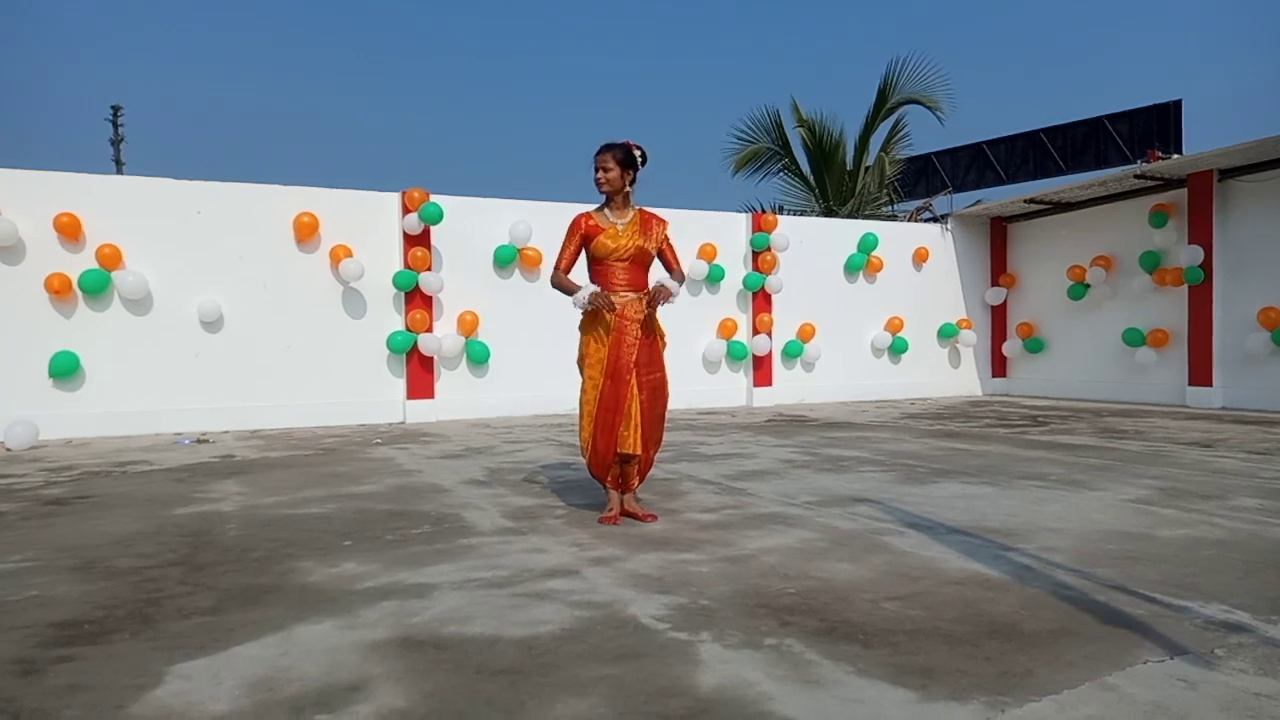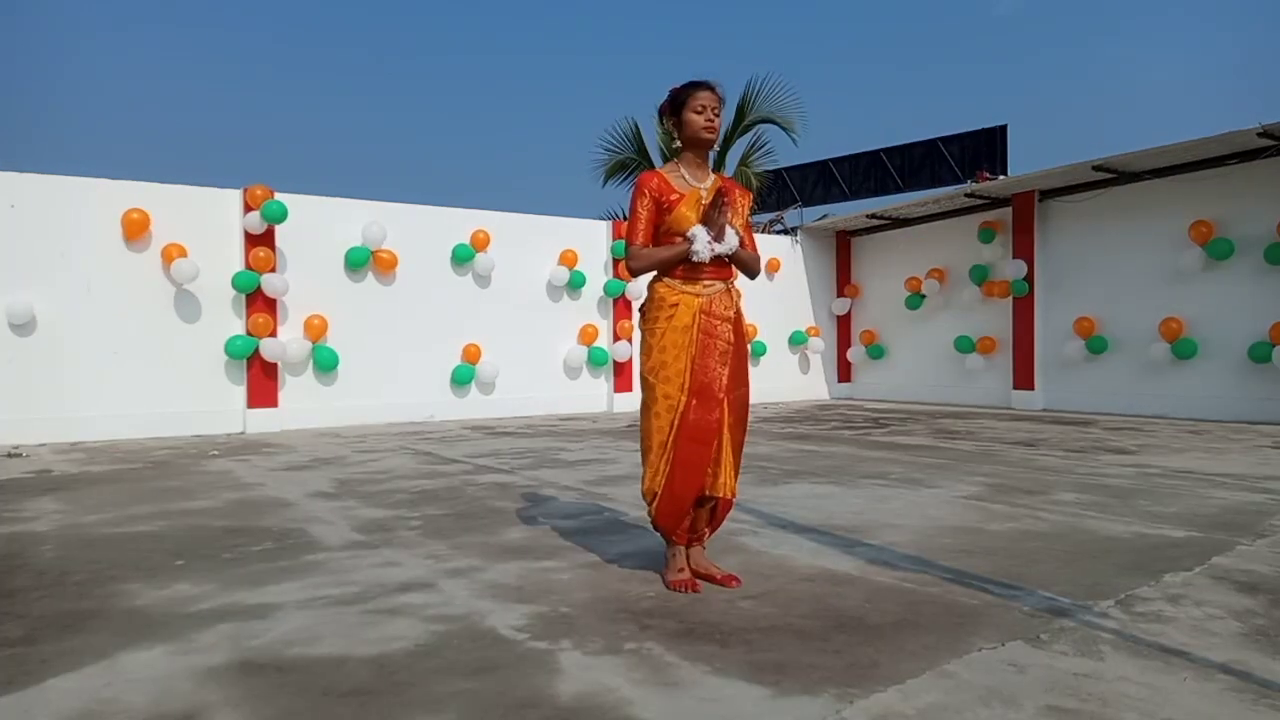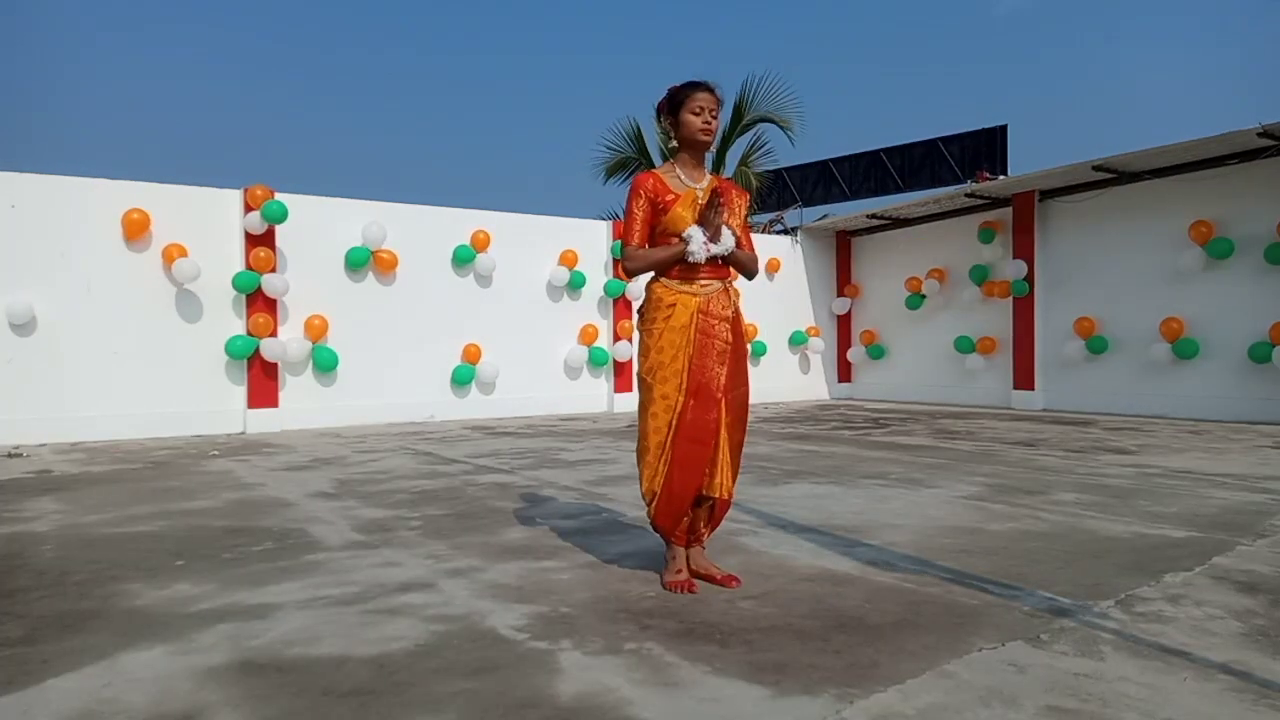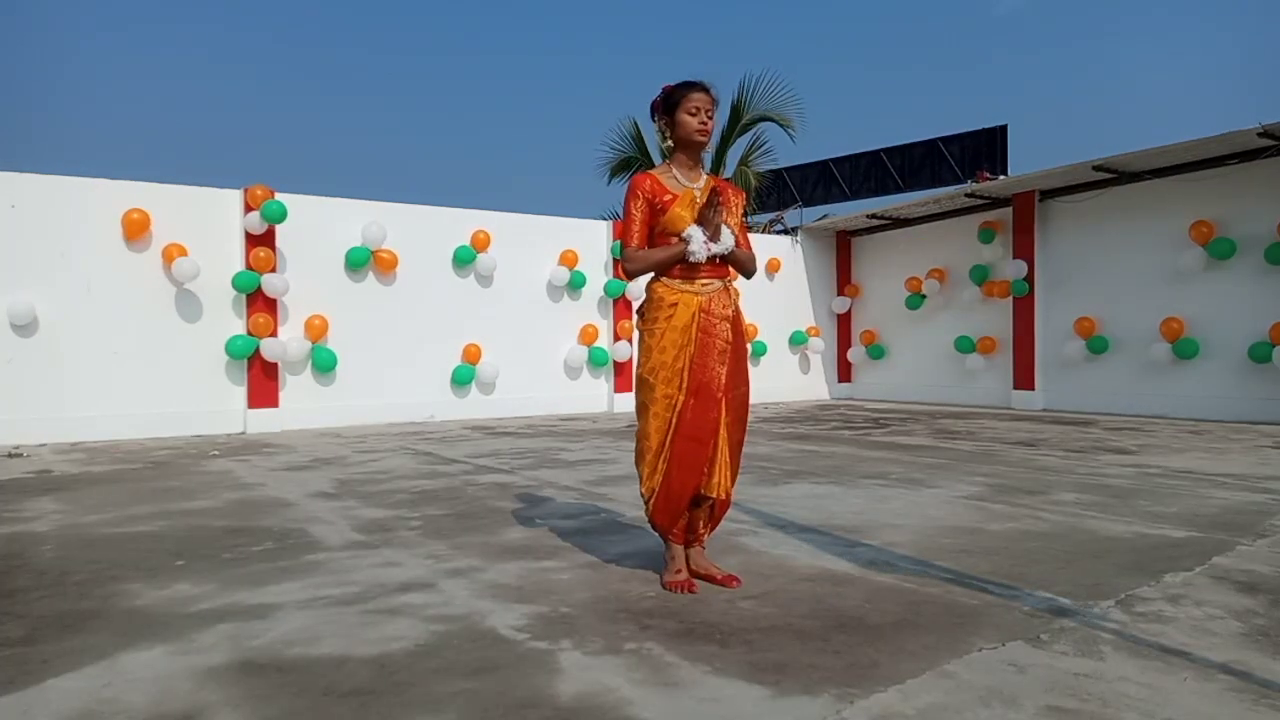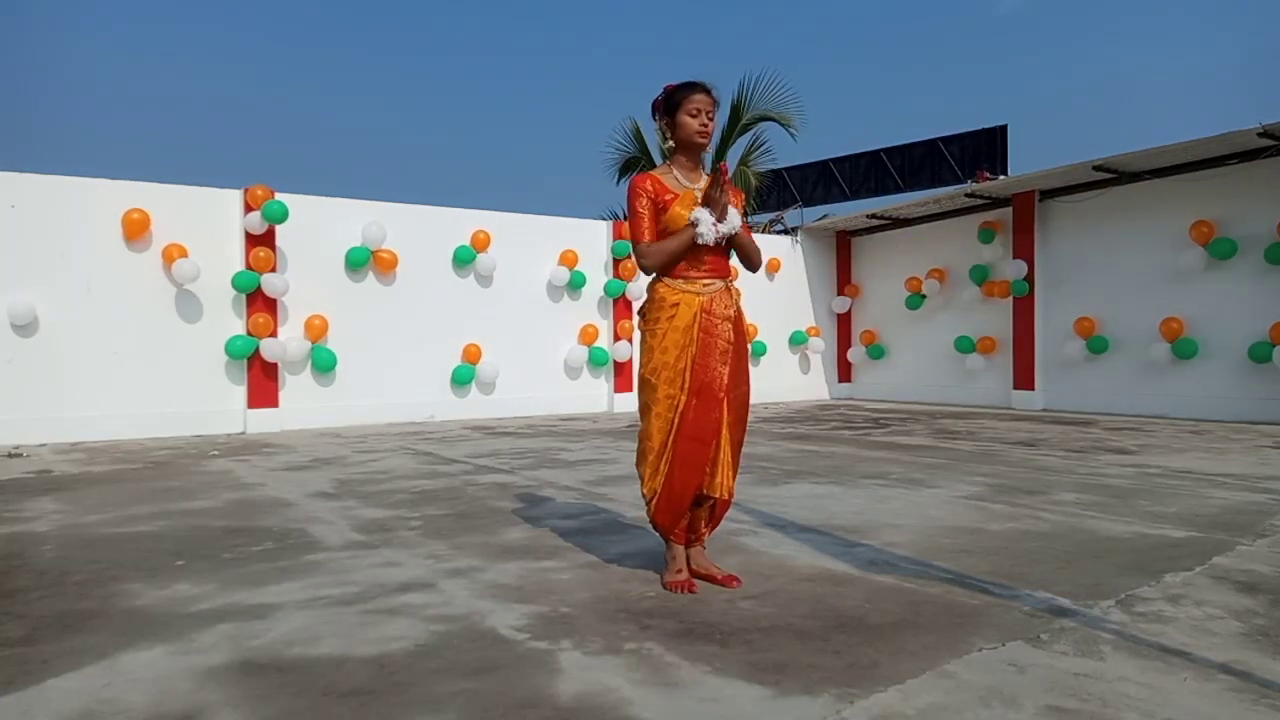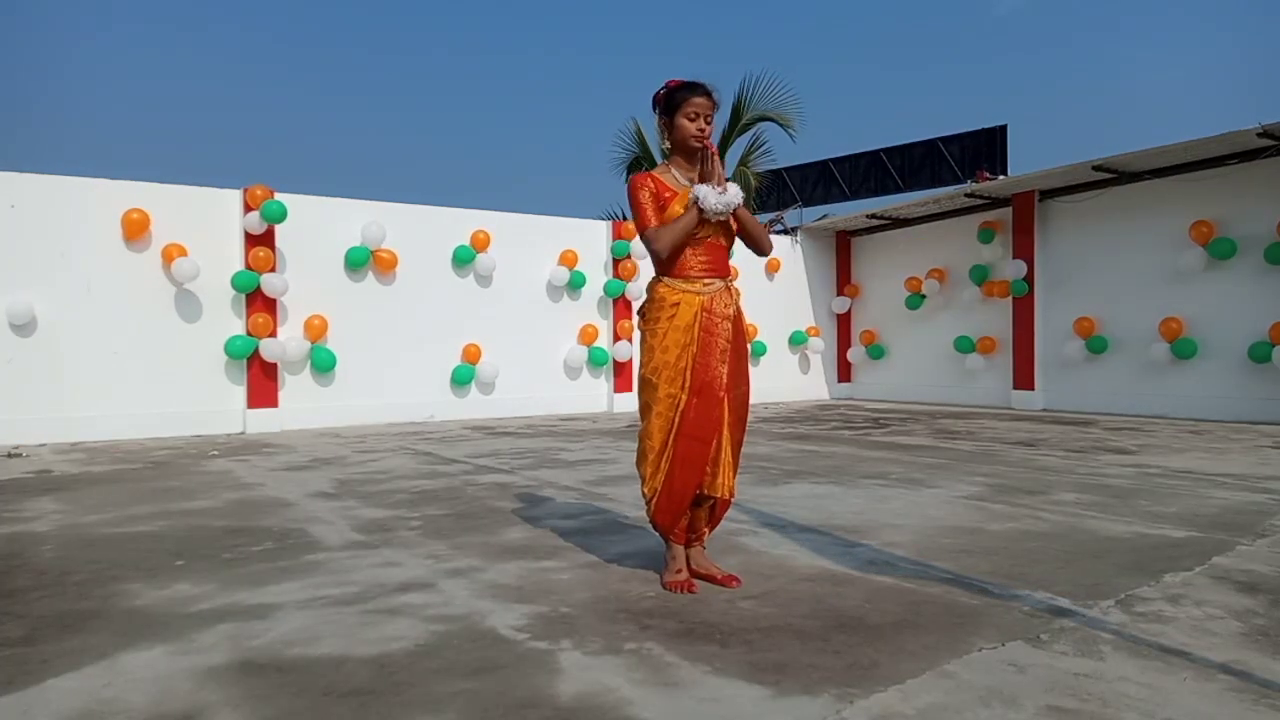
dt=0.3s
person 1, frame 1
left shoulder: (652, 222)
right shoulder: (585, 223)
left elbow: (677, 271)
right elbow: (559, 274)
left wrist: (668, 288)
right wrist: (589, 294)
left hip: (643, 322)
right hip: (602, 323)
left knee: (637, 412)
right knee: (604, 413)
person 1, frame 2
left shoulder: (733, 192)
right shoulder: (653, 184)
left elbow: (753, 266)
right elbow: (635, 261)
left wrist: (725, 238)
right wrist: (698, 238)
left hip: (724, 320)
right hip: (674, 317)
left knee: (717, 429)
right knee: (677, 429)
left ankle: (697, 546)
right ankle: (675, 550)
person 1, frame 3
left shoulder: (730, 192)
right shoulder: (649, 185)
left elbow: (751, 266)
right elbow: (631, 261)
left wrist: (722, 237)
right wrist: (694, 239)
left hip: (722, 320)
right hip: (671, 317)
left knee: (716, 429)
right knee: (674, 428)
left ankle: (697, 547)
right ankle: (674, 552)
person 1, frame 4
left shoulder: (727, 192)
right shoulder: (647, 185)
left elbow: (748, 265)
right elbow: (632, 262)
left wrist: (721, 236)
right wrist: (694, 238)
left hip: (722, 319)
right hip: (671, 317)
left knee: (716, 429)
right knee: (673, 428)
left ankle: (697, 546)
right ankle: (673, 551)
person 1, frame 5
left shoulder: (726, 190)
right shoulder: (647, 185)
left elbow: (754, 259)
right elbow: (648, 259)
left wrist: (726, 217)
right wrist: (702, 219)
left hip: (723, 318)
right hip: (674, 317)
left knee: (716, 427)
right knee: (675, 426)
left ankle: (698, 546)
right ankle: (674, 552)
person 1, frame 6
left shoulder: (725, 189)
right shoulder: (647, 183)
left elbow: (763, 244)
right elbow: (659, 245)
left wrist: (725, 193)
right wrist: (702, 199)
left hip: (722, 316)
right hip: (673, 315)
left knee: (717, 427)
right knee: (676, 427)
left ankle: (697, 546)
right ankle: (674, 551)
